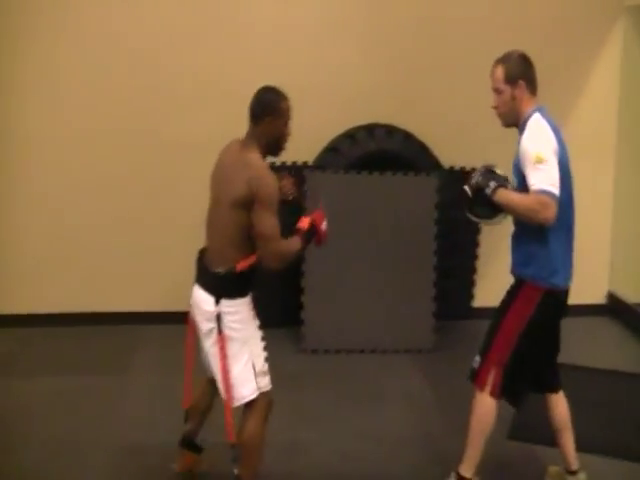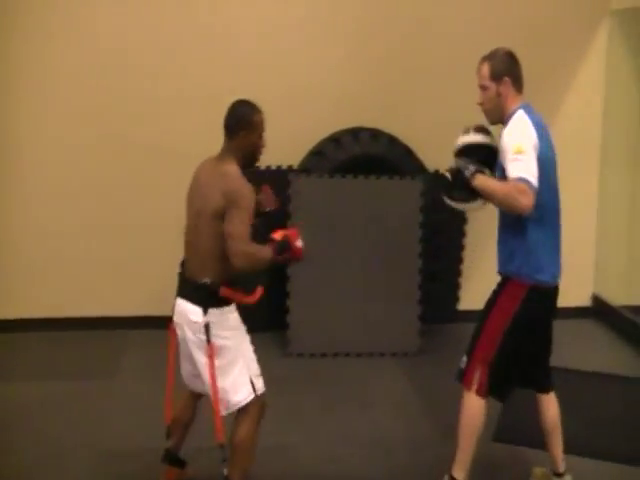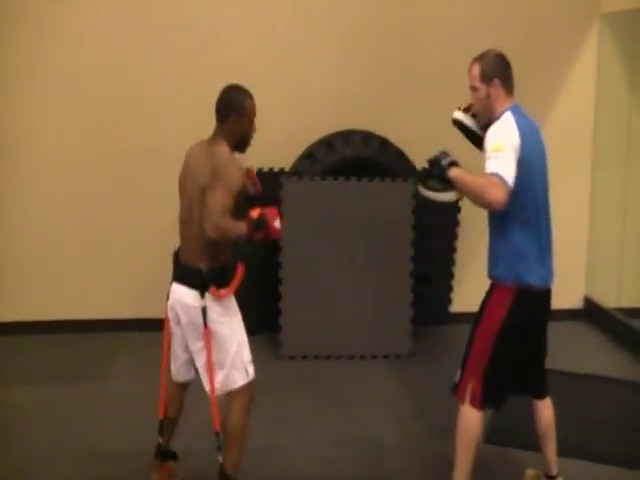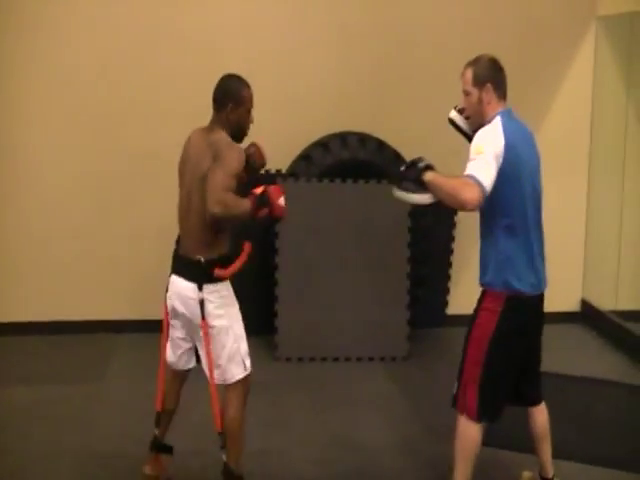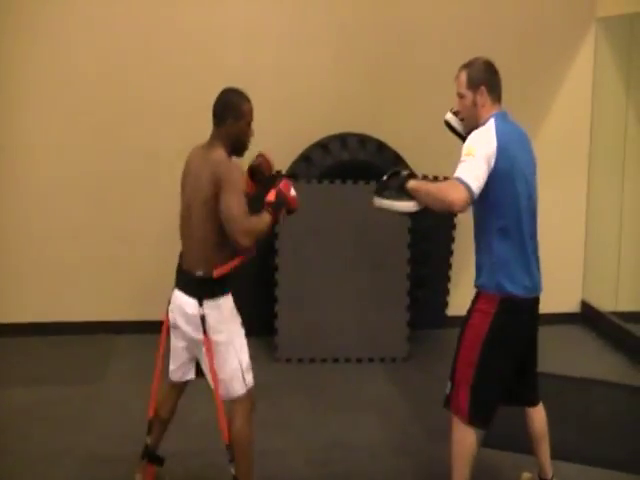
dt=0.1s
person 1, frame 1
left shoulder: (536, 135)
right shoulder: (539, 129)
left elbow: (546, 210)
left wrist: (494, 189)
right wrist: (498, 192)
left hip: (537, 279)
right hip: (551, 278)
left knee: (488, 376)
right knee: (547, 379)
person 1, frame 2
left shoulder: (519, 128)
right shoulder: (529, 125)
left elbow: (523, 200)
left wrist: (474, 177)
right wrist: (489, 171)
left hip: (524, 277)
right hip: (545, 275)
left knee: (477, 376)
right knee: (540, 379)
person 1, frame 3
left shoulder: (504, 129)
right shoulder: (524, 126)
left elbow: (496, 195)
left wrist: (451, 169)
right wrist: (478, 136)
left hip: (513, 280)
right hip: (537, 279)
left knee: (471, 388)
right knee: (535, 383)
person 1, frame 4
left shoulder: (492, 135)
right shoulder: (520, 133)
left elbow: (471, 196)
left wrist: (425, 173)
left hip: (505, 288)
right hip: (532, 285)
left knee: (472, 398)
right knee: (530, 389)
person 1, frame 5
left shoulder: (485, 138)
right shoulder: (517, 136)
left elbow: (457, 198)
left wrist: (408, 183)
left hip: (498, 290)
right hip: (527, 288)
left knee: (464, 400)
right knee: (527, 391)
person 2, frame 1
left shoulder: (231, 152)
right shoulder: (262, 178)
right elbow: (273, 257)
left wrist: (274, 203)
right wrist: (307, 233)
left hip: (208, 286)
right hip: (227, 298)
left knee: (220, 377)
right knee: (258, 400)
left ankle: (189, 447)
person 2, frame 2
left shoulder: (206, 168)
right shoulder: (237, 187)
right elbow: (240, 259)
left wrist: (252, 214)
right wrist: (279, 248)
left hip: (187, 299)
right hip: (213, 309)
left knee: (194, 389)
right knee: (250, 406)
person 2, frame 3
left shoulder: (197, 152)
right shoulder: (229, 166)
right elbow: (214, 227)
left wrist: (240, 196)
right wrist: (254, 224)
left hip: (181, 285)
right hip: (206, 293)
left knee: (181, 379)
right knee: (240, 391)
person 2, frame 4
left shoulder: (194, 140)
right shoulder: (226, 149)
right elbow: (216, 206)
left wrist: (244, 168)
right wrist: (260, 201)
left hip: (181, 277)
right hip: (208, 285)
left knee: (177, 370)
right knee: (236, 386)
person 2, frame 5
left shoulder: (197, 156)
right shoulder: (226, 169)
right elbow: (242, 234)
left wrist: (250, 180)
right wrist: (274, 206)
left hip: (183, 291)
right hip: (210, 299)
left knee: (176, 382)
right knee: (241, 399)
